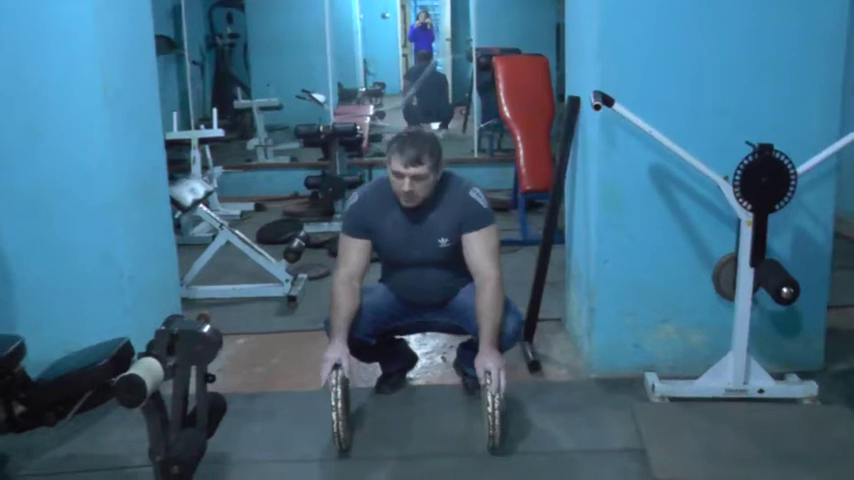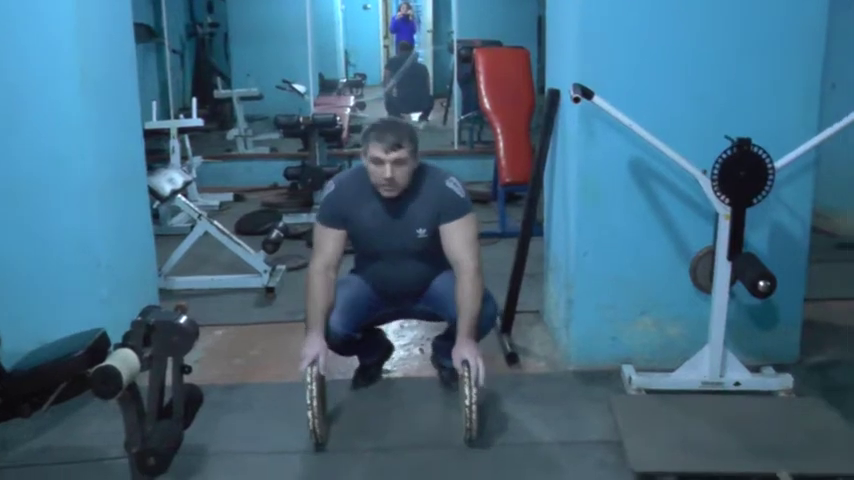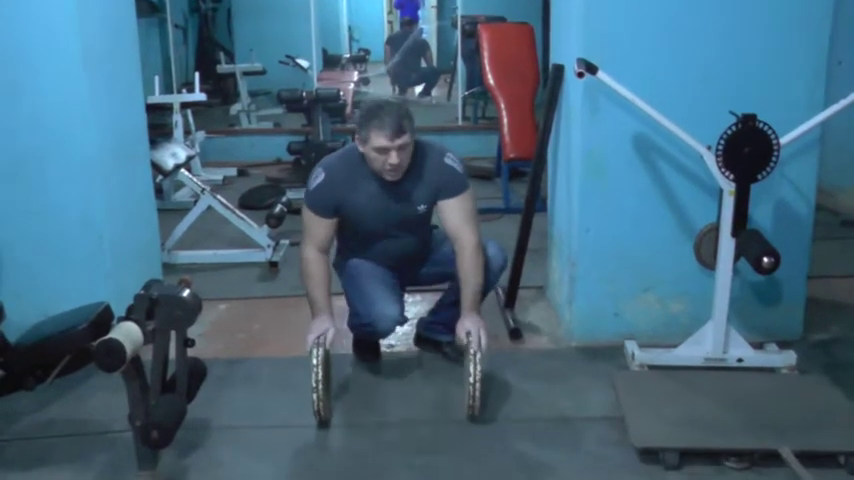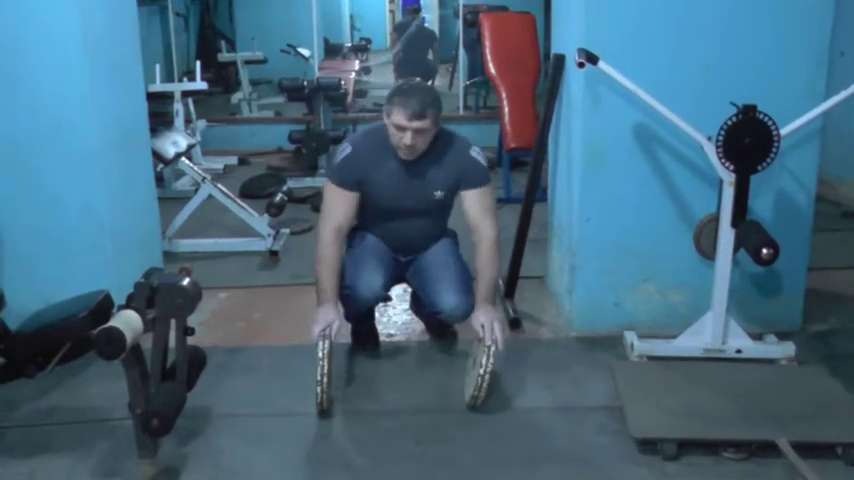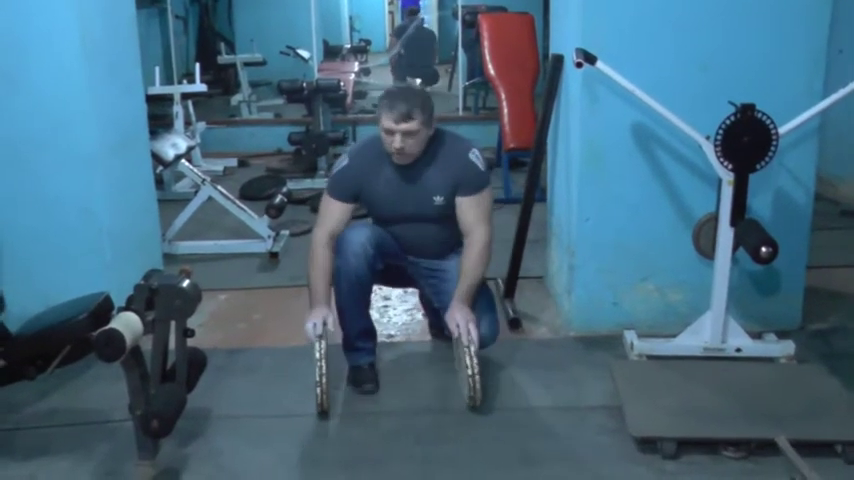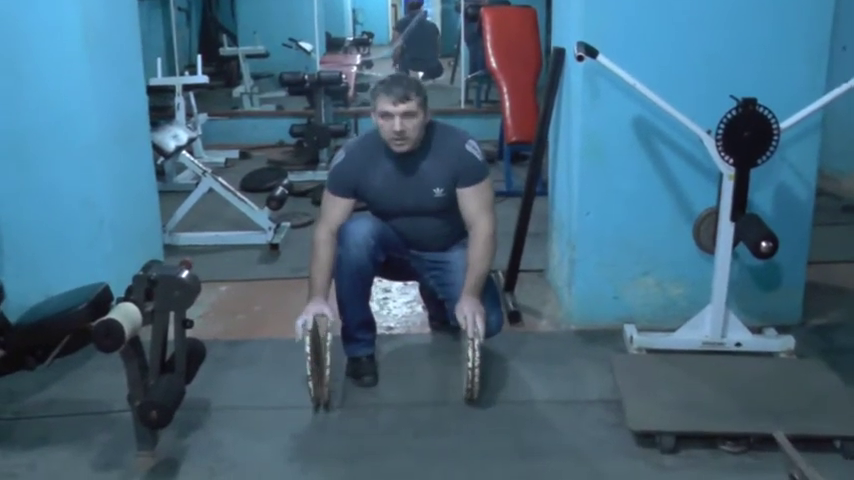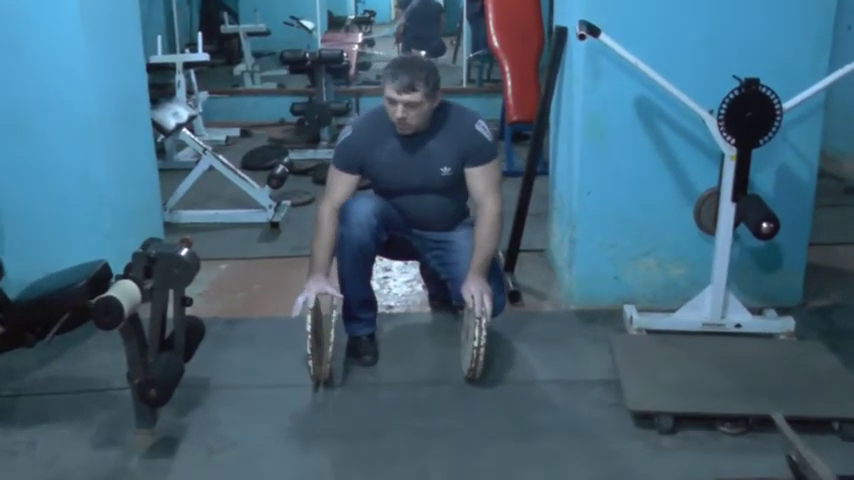
dt=0.7s
person 1, frame 1
left shoulder: (467, 199)
right shoulder: (364, 202)
left elbow: (488, 275)
right elbow: (347, 277)
left wrist: (488, 347)
right wrist: (338, 340)
left hip: (457, 295)
right hip: (397, 297)
left knee: (507, 327)
right knee: (345, 326)
left ankle: (468, 362)
right ankle: (396, 361)
person 1, frame 2
left shoulder: (445, 189)
right shoulder: (340, 192)
left elbow: (467, 265)
right elbow: (324, 266)
left wrist: (465, 339)
right wrist: (314, 334)
left hip: (432, 283)
right hip: (370, 285)
left knee: (482, 311)
right knee: (331, 326)
left ankle: (446, 354)
right ankle: (373, 353)
person 1, frame 3
left shoulder: (441, 164)
right shoulder: (330, 176)
left elbow: (466, 240)
right elbow: (314, 250)
left wrist: (469, 312)
right wrist: (322, 314)
left hip: (423, 252)
right hip: (364, 261)
left knee: (492, 257)
right knee: (384, 318)
left ankle: (435, 331)
right ankle: (364, 332)
person 1, frame 4
left shoulder: (464, 156)
right shoulder: (356, 152)
left elbow: (485, 231)
right elbow: (333, 228)
left wrist: (484, 304)
right wrist: (328, 303)
left hip: (431, 245)
right hip: (374, 242)
left knee: (455, 307)
right knee: (363, 291)
left ankle: (425, 306)
right ankle: (361, 323)
person 1, frame 5
left shoulder: (463, 158)
right shoulder: (356, 162)
left elbow: (478, 235)
right elbow: (324, 235)
left wrist: (460, 303)
right wrist: (319, 305)
left hip: (445, 259)
right hip: (390, 255)
left knee: (481, 332)
right knee: (353, 241)
left ankle: (435, 305)
right ankle: (360, 355)
person 1, frame 6
left shoulder: (460, 149)
right shoulder: (352, 157)
left elbow: (481, 226)
right elbow: (327, 230)
left wrist: (470, 295)
right wrist: (317, 297)
left hip: (447, 252)
right hip: (391, 249)
left knee: (485, 322)
right knee: (354, 232)
left ankle: (436, 297)
right ankle: (359, 348)
person 1, frame 7
left shoulder: (469, 129)
right shoulder: (360, 133)
left elbow: (488, 205)
right elbow: (331, 206)
left wrist: (477, 274)
right wrist: (318, 274)
left hip: (449, 232)
right hip: (393, 228)
left knee: (488, 302)
right knee: (357, 211)
left ankle: (437, 276)
right ankle: (360, 327)
